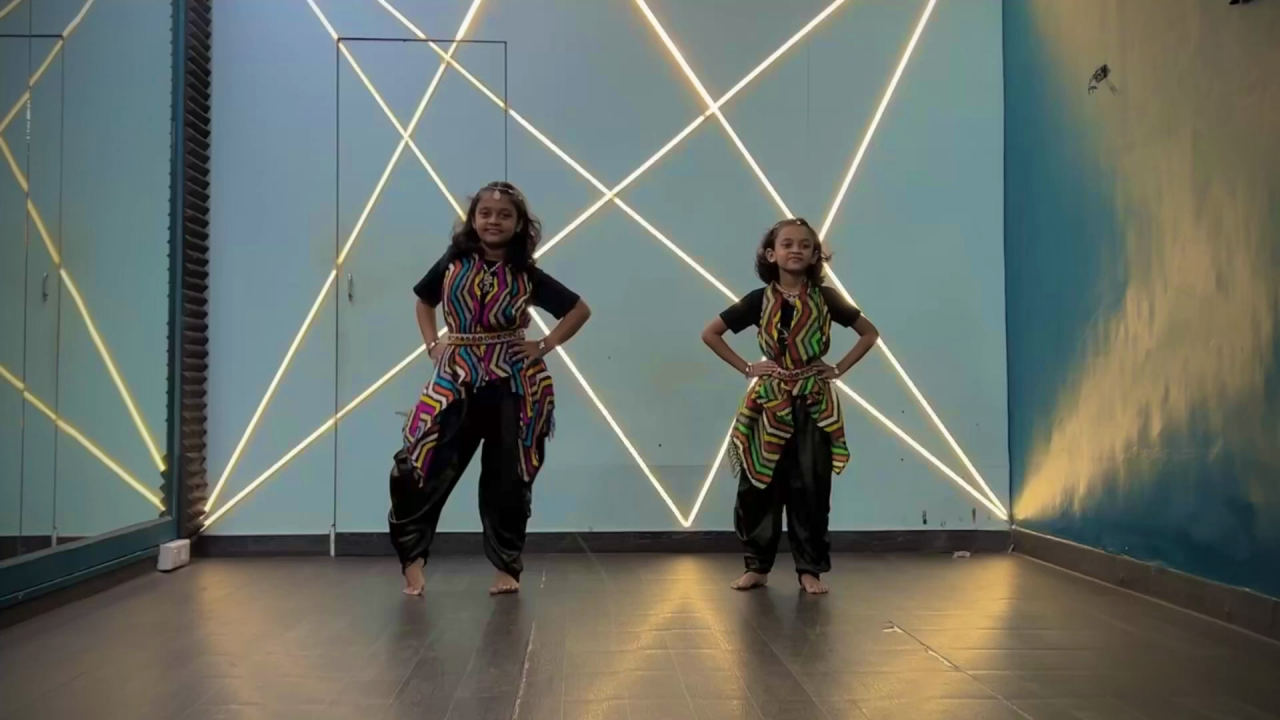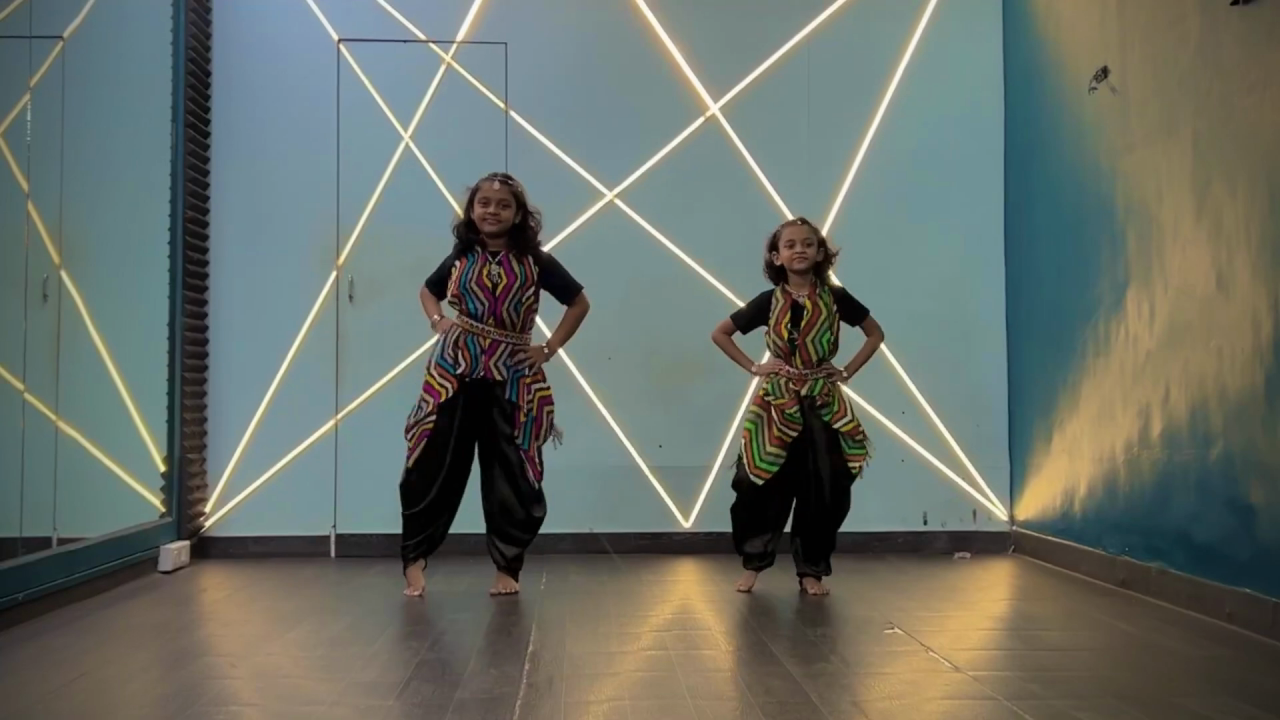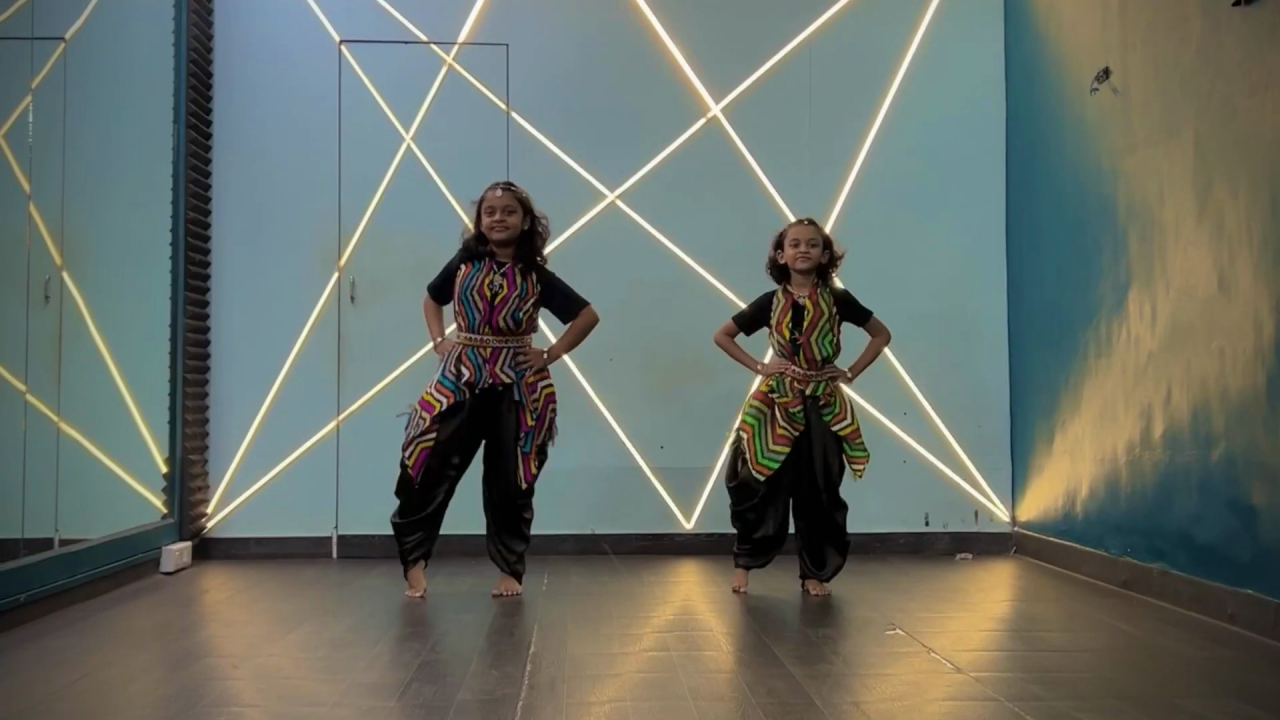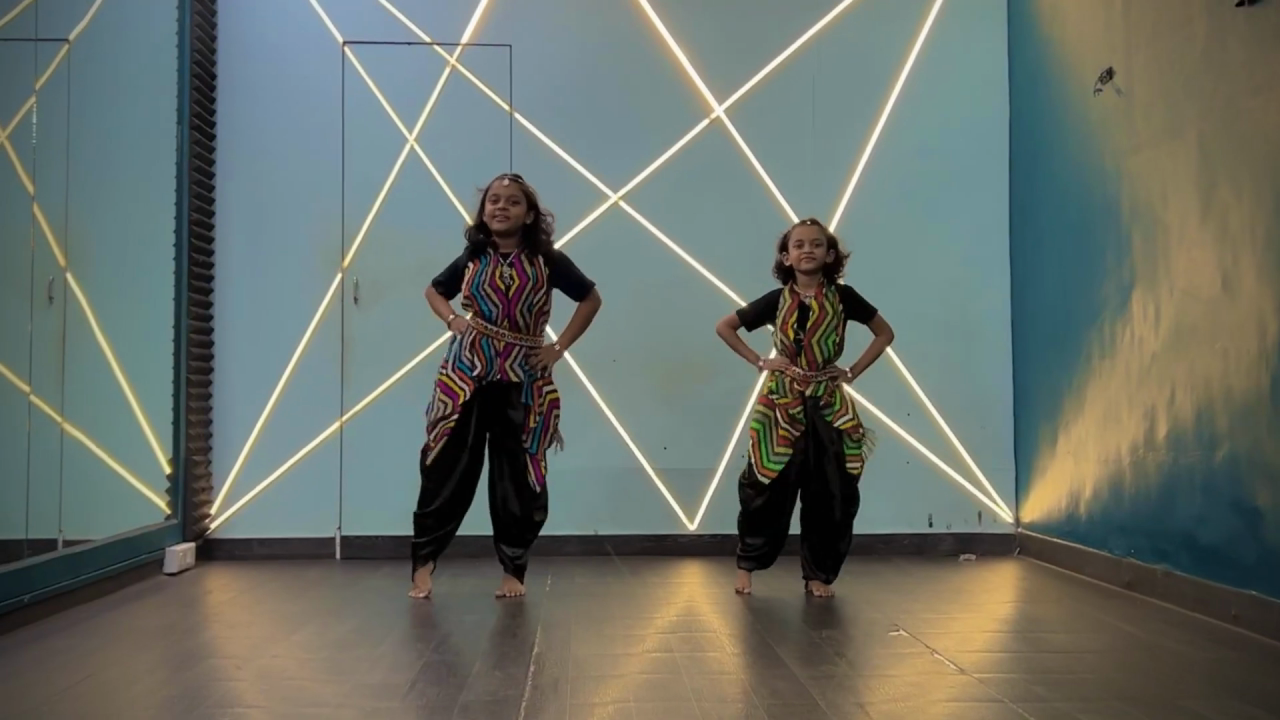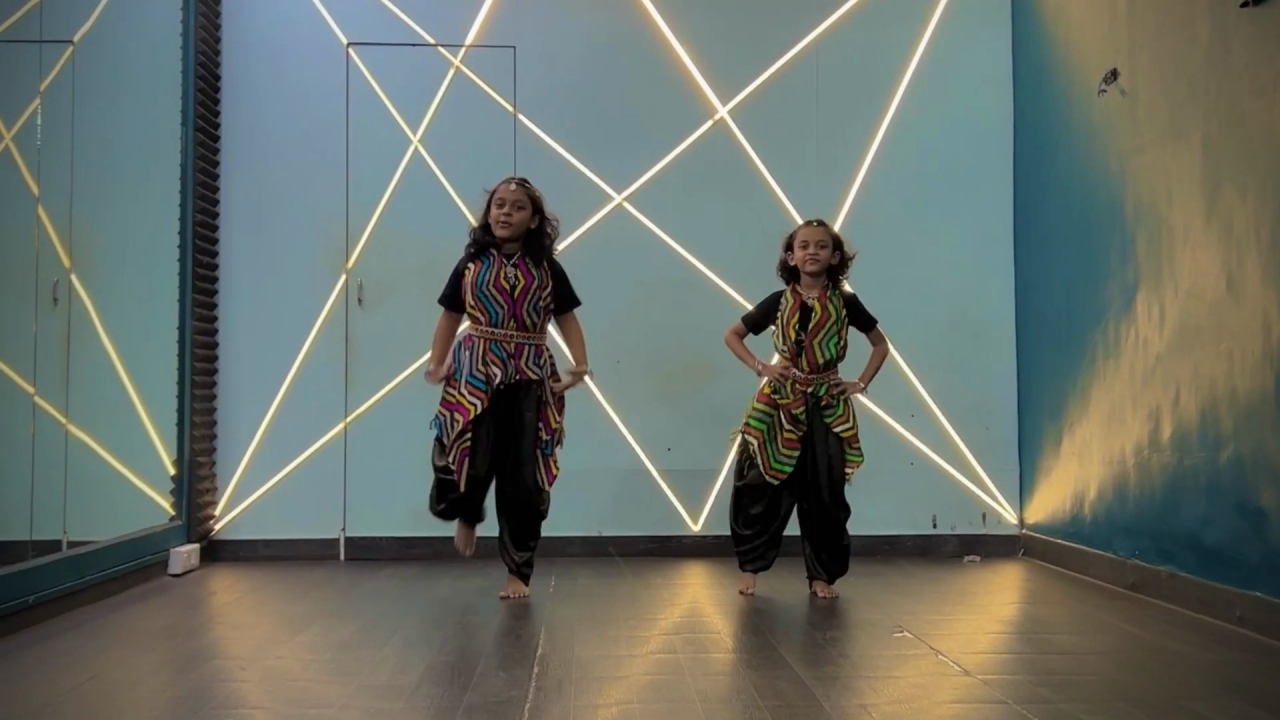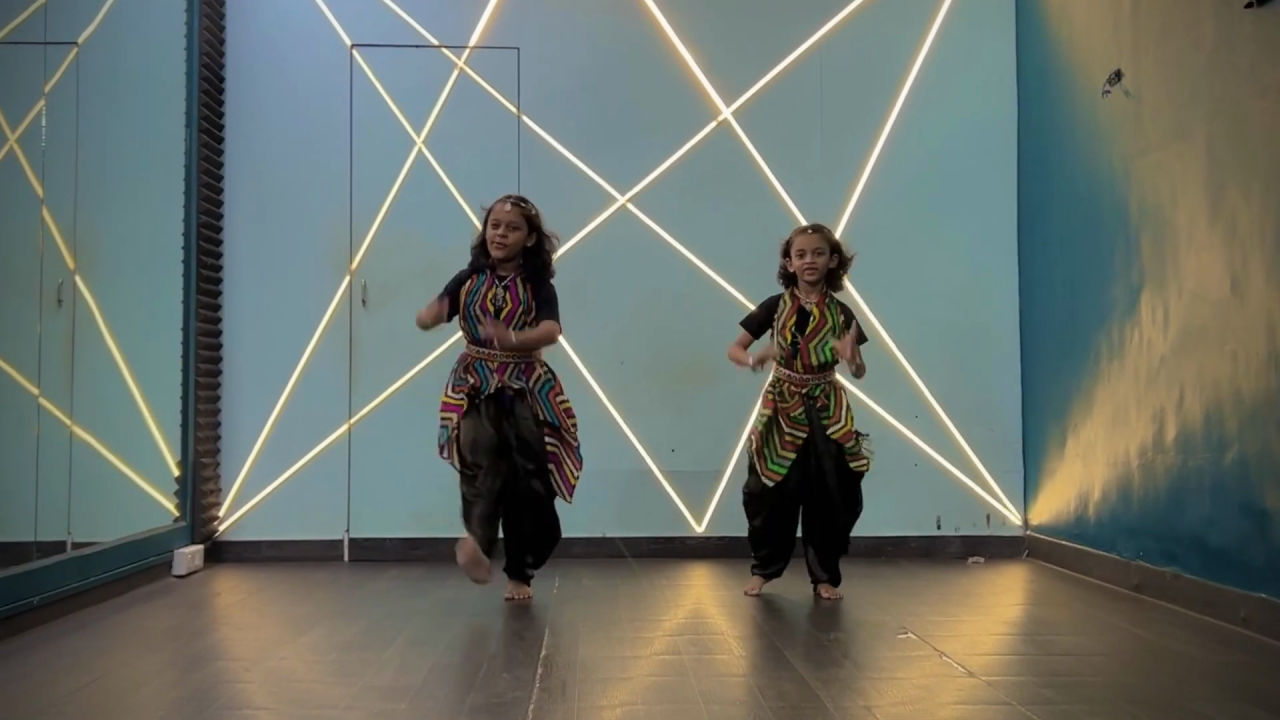
dt=0.2s
person 1, frame 1
left shoulder: (527, 274)
right shoulder: (453, 263)
left elbow: (579, 310)
right elbow: (422, 299)
left wrist: (546, 346)
right wrist: (431, 341)
left hip: (513, 383)
right hip: (457, 380)
left knee: (508, 477)
right knee: (426, 469)
left ankle: (507, 566)
right ankle: (413, 560)
person 1, frame 2
left shoulder: (535, 262)
right shoulder: (460, 257)
left elbow: (579, 303)
right elbow: (429, 291)
left wrist: (549, 348)
right wrist: (439, 324)
left hip: (511, 380)
right hip: (455, 373)
left knee: (512, 475)
right knee: (433, 468)
left ankle: (507, 567)
right ankle: (414, 560)
person 1, frame 3
left shoulder: (536, 275)
right shoulder: (464, 263)
left elbow: (586, 317)
right elbow: (431, 300)
left wrist: (552, 355)
right wrist: (439, 339)
left hip: (516, 385)
right hip: (460, 381)
left knee: (510, 479)
right knee: (430, 473)
left ankle: (510, 569)
right ankle: (415, 562)
person 1, frame 4
left shoulder: (547, 261)
right shoulder: (471, 258)
left elbow: (591, 298)
right elbow: (434, 291)
left wrist: (559, 346)
right wrist: (452, 318)
left hip: (522, 379)
right hip: (470, 372)
left knee: (518, 477)
right knee: (449, 469)
left ankle: (513, 570)
right ankle: (424, 565)
person 1, frame 5
left shoulder: (546, 268)
right shoulder: (471, 264)
left elbow: (567, 317)
right elbow: (448, 316)
left wrist: (580, 361)
right wrist: (437, 362)
left hip: (528, 379)
right hip: (476, 373)
left knee: (526, 478)
right knee: (468, 462)
left ankle: (518, 570)
right ankle: (467, 517)
person 1, frame 6
left shoulder: (537, 285)
right shoulder: (467, 279)
left elbow: (551, 331)
right elbow: (431, 314)
left wrist: (513, 338)
right wrist: (431, 314)
left hip: (527, 386)
right hip: (474, 383)
left knee: (530, 481)
right knee: (480, 456)
left ankle: (520, 574)
right ankle: (475, 541)
person 2, frame 1
left shoulder: (824, 298)
right shoulder: (758, 301)
left elbow: (870, 333)
right elbow: (710, 334)
left wrist: (838, 368)
right wrist: (747, 368)
left hip: (813, 403)
right hip: (770, 401)
left knee: (810, 487)
right knee: (760, 485)
left ankle: (810, 568)
right ankle: (758, 566)
person 2, frame 2
left shoulder: (835, 296)
right shoulder: (768, 301)
left elbow: (875, 334)
right elbow: (719, 334)
left wrist: (847, 371)
right wrist: (753, 367)
left hip: (822, 401)
right hip: (776, 403)
left knee: (823, 491)
right knee: (763, 485)
left ankle: (812, 570)
right ankle: (753, 565)
person 2, frame 3
left shoulder: (836, 299)
right shoulder: (770, 302)
left elbow: (882, 335)
right elbow: (722, 336)
left wrist: (850, 373)
right wrist: (757, 367)
left hip: (823, 404)
right hip: (778, 401)
left knee: (819, 492)
right knee: (760, 483)
left ankle: (815, 571)
right ankle: (745, 561)
person 2, frame 4
left shoulder: (842, 296)
right shoulder: (776, 300)
left elbow: (885, 332)
right elbow: (724, 327)
left wrist: (853, 372)
right wrist: (758, 361)
left hip: (827, 402)
right hip: (781, 401)
left knee: (829, 493)
right knee: (768, 487)
left ankle: (819, 573)
right ankle: (747, 564)
person 2, frame 5
left shoulder: (844, 303)
right shoulder: (778, 302)
left elbow: (880, 343)
right elbow: (732, 335)
left wrist: (862, 382)
right wrist: (760, 368)
left hip: (828, 406)
right hip: (780, 403)
left knee: (824, 495)
right knee: (765, 486)
left ankle: (821, 573)
right ankle: (750, 565)
person 2, frame 6
left shoulder: (840, 311)
right shoulder: (775, 306)
left elbow: (858, 371)
right elbow: (735, 347)
left wrist: (853, 357)
right wrist: (751, 361)
left hip: (827, 406)
right hip: (783, 404)
left knee: (830, 498)
right knee: (771, 494)
left ankle: (825, 576)
right ankle: (763, 570)
